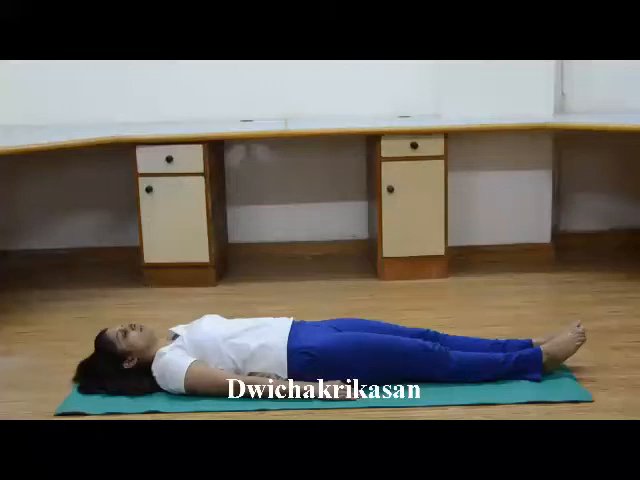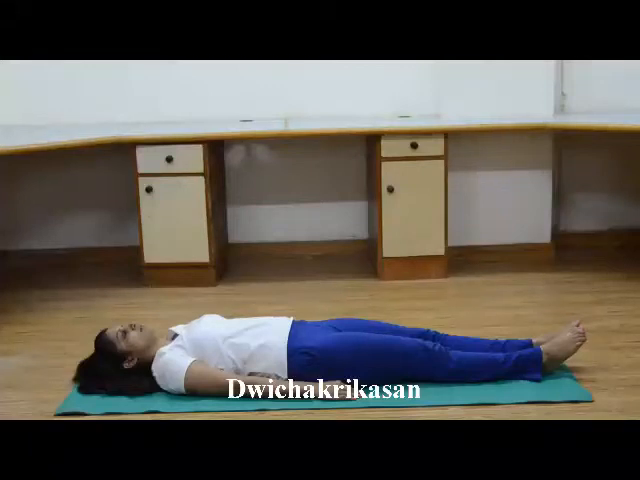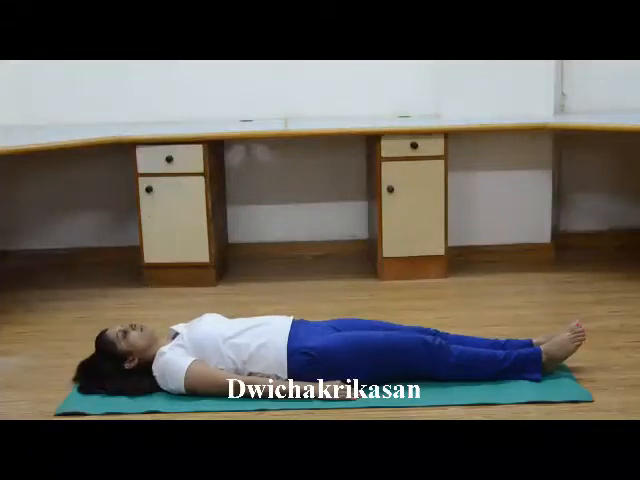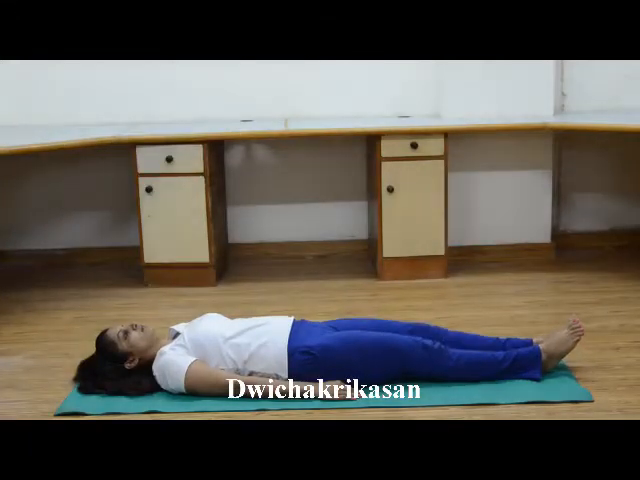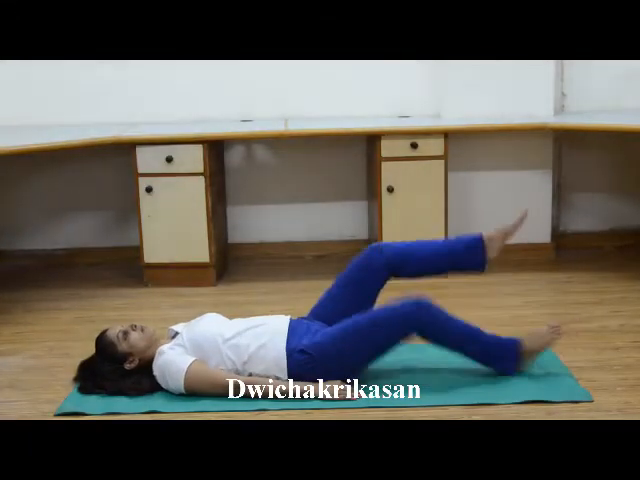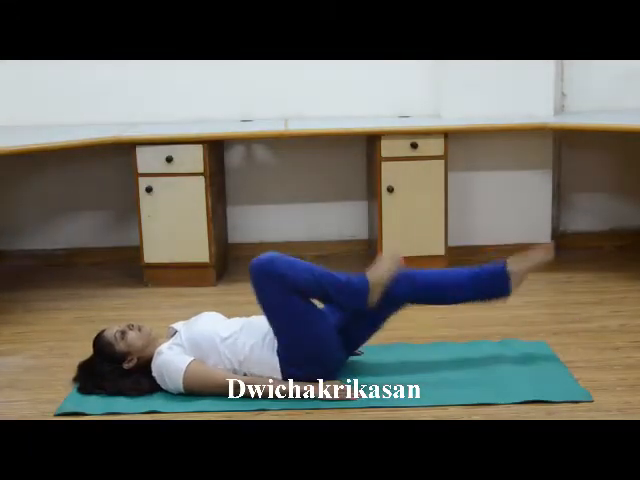
dt=0.5s
person 1, frame 1
left shoulder: (178, 334)
right shoulder: (167, 366)
right elbow: (238, 383)
right wrist: (311, 387)
left hip: (302, 330)
right hip: (303, 355)
left knee: (423, 336)
right knee: (428, 357)
left ankle: (531, 344)
right ankle: (538, 359)
person 1, frame 2
left shoulder: (179, 333)
right shoulder: (168, 366)
right elbow: (239, 382)
right wrist: (311, 388)
left hip: (300, 329)
right hip: (303, 356)
left knee: (423, 336)
right knee: (427, 357)
left ankle: (530, 344)
right ankle: (538, 359)
person 1, frame 3
left shoulder: (178, 332)
right shoulder: (167, 367)
right elbow: (236, 383)
right wrist: (309, 388)
left hip: (303, 330)
right hip: (303, 357)
left knee: (422, 335)
right knee: (423, 352)
left ankle: (530, 345)
right ankle: (537, 360)
person 1, frame 4
left shoulder: (179, 333)
right shoulder: (167, 366)
right elbow: (234, 384)
right wrist: (307, 386)
left hip: (304, 330)
right hip: (303, 356)
left knee: (422, 330)
right knee: (423, 355)
left ankle: (527, 344)
right ankle: (535, 358)
person 1, frame 5
left shoulder: (182, 331)
right shoulder: (168, 367)
right elbow: (232, 382)
right wrist: (308, 387)
left hip: (306, 330)
right hip: (308, 359)
left knee: (377, 257)
right knee: (416, 311)
left ankle: (481, 247)
right ankle: (511, 353)
person 1, frame 6
left shoulder: (179, 333)
right shoulder: (166, 365)
right elbow: (232, 383)
right wrist: (304, 387)
left hip: (317, 334)
right hip: (302, 360)
left knee: (402, 284)
right knee: (266, 266)
left ankle: (505, 276)
right ankle: (363, 285)
